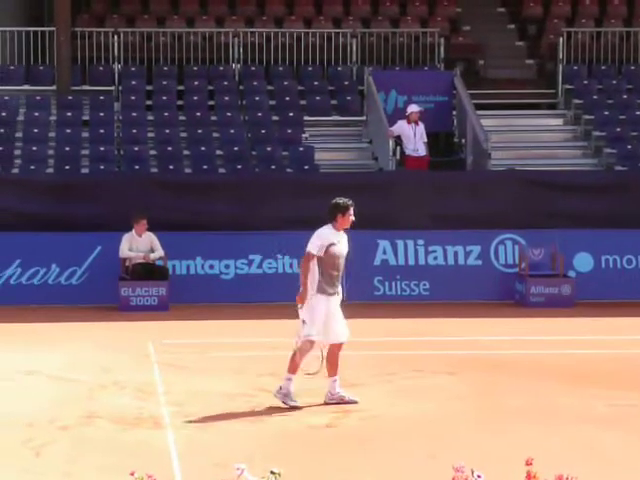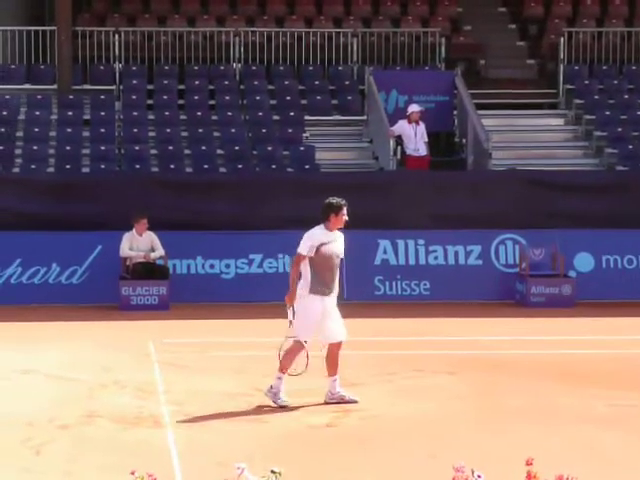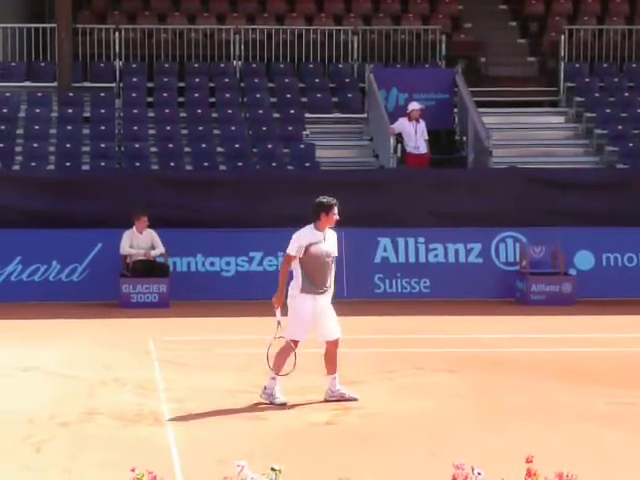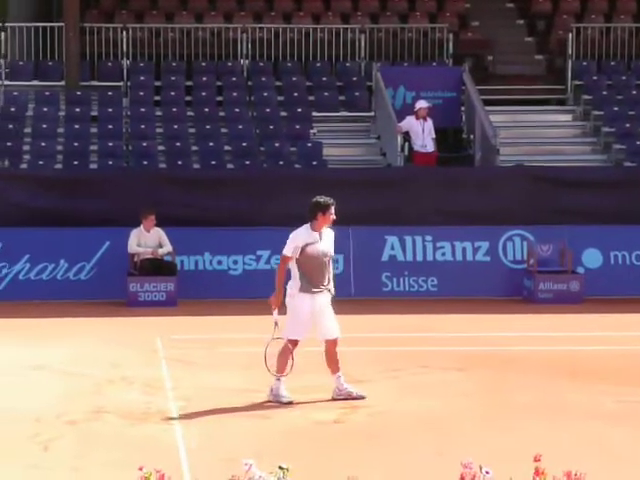
dt=0.1s
person 1, frame 1
left shoulder: (343, 238)
right shoulder: (322, 235)
right elbow: (306, 262)
left wrist: (338, 291)
right wrist: (303, 290)
left hip: (332, 298)
right hip: (315, 297)
left knee: (337, 344)
right knee: (308, 343)
left ankle: (334, 391)
right ankle: (285, 388)
person 1, frame 2
left shoulder: (339, 237)
right shoulder: (314, 236)
right elbow: (297, 263)
left wrist: (336, 289)
right wrist: (292, 290)
left hip: (328, 298)
right hip: (309, 297)
left knee: (335, 343)
right knee: (299, 344)
left ankle: (334, 391)
right ankle: (275, 387)
person 1, frame 3
left shoulder: (332, 236)
right shoulder: (303, 236)
right elbow: (287, 263)
left wrist: (330, 286)
right wrist: (280, 292)
left hip: (322, 297)
right hip: (302, 297)
left knee: (333, 341)
right knee: (292, 343)
left ankle: (334, 389)
right ankle: (270, 388)
person 1, frame 4
left shoulder: (329, 235)
right shoulder: (299, 236)
right elbow: (283, 264)
left wrist: (329, 283)
right wrist: (278, 292)
left hip: (321, 296)
right hip: (301, 296)
left knee: (332, 341)
right knee: (292, 342)
left ankle: (340, 387)
right ankle: (277, 388)
